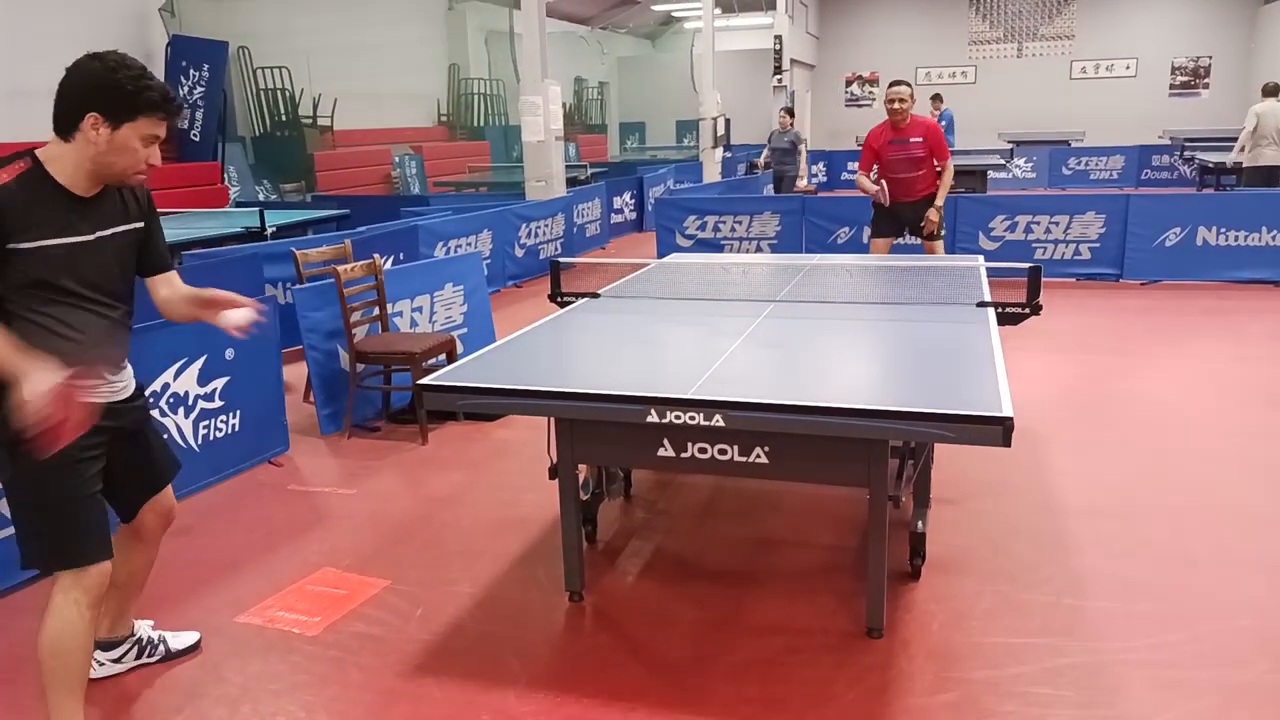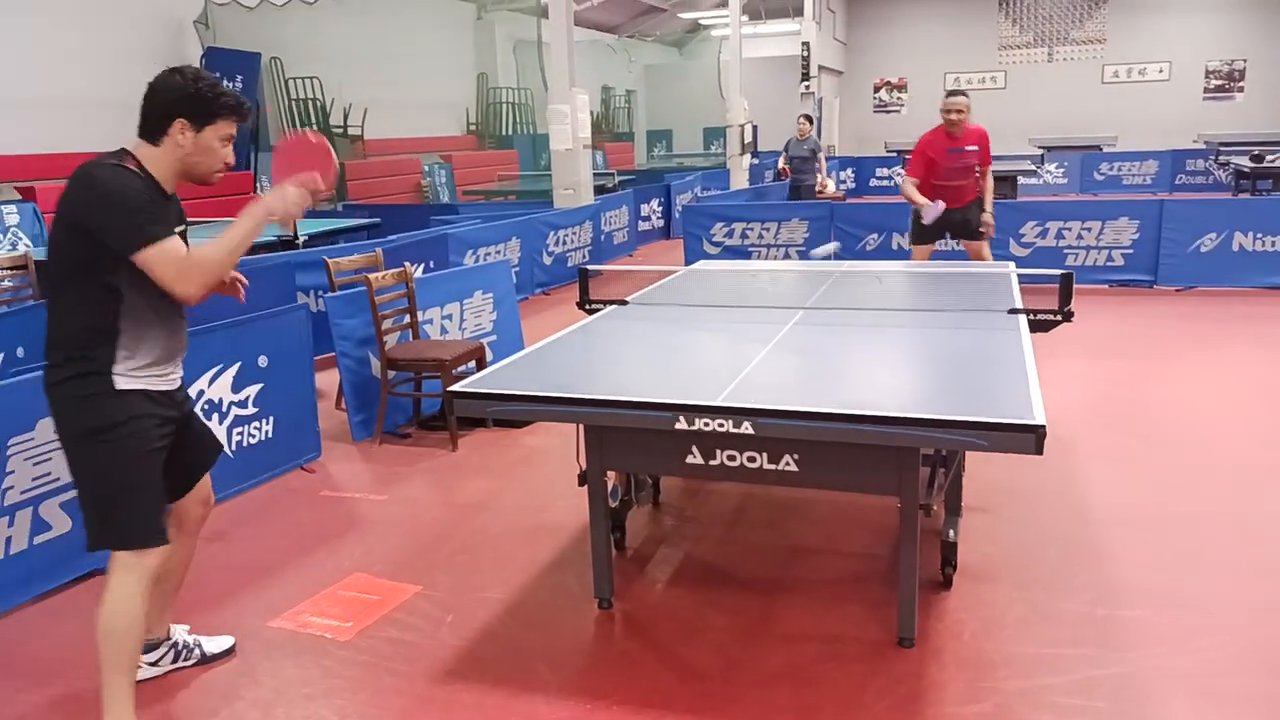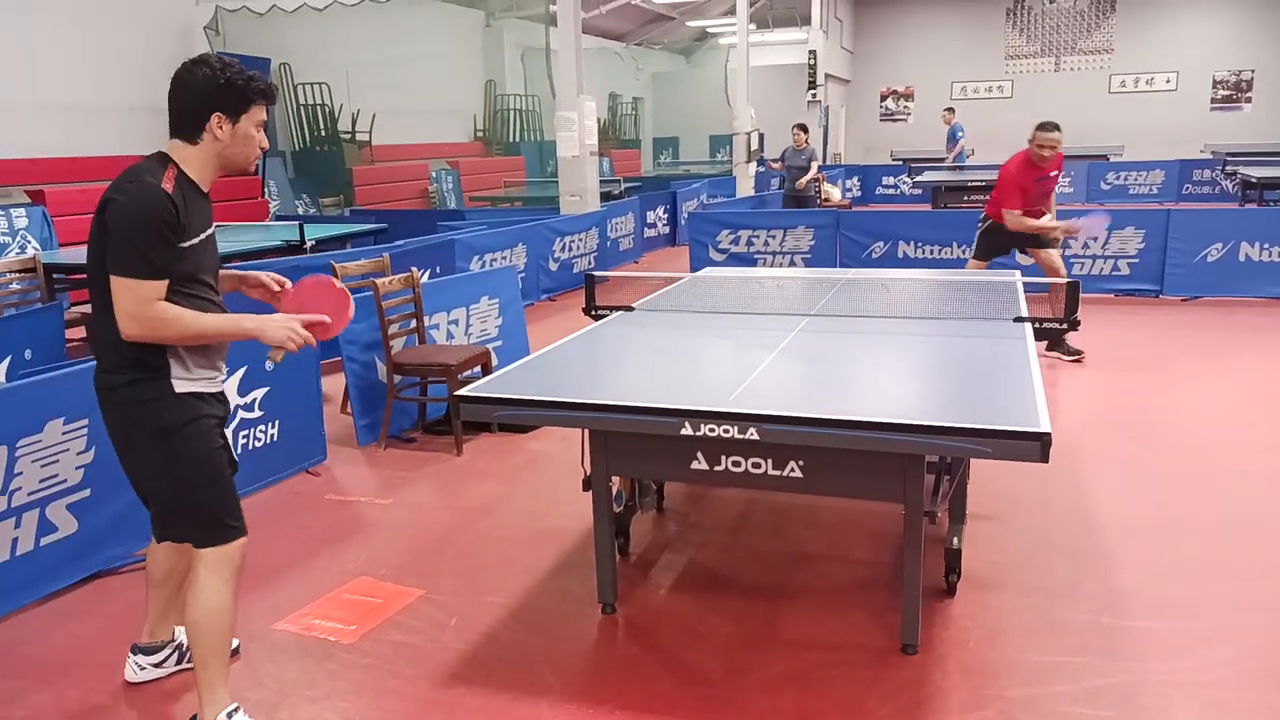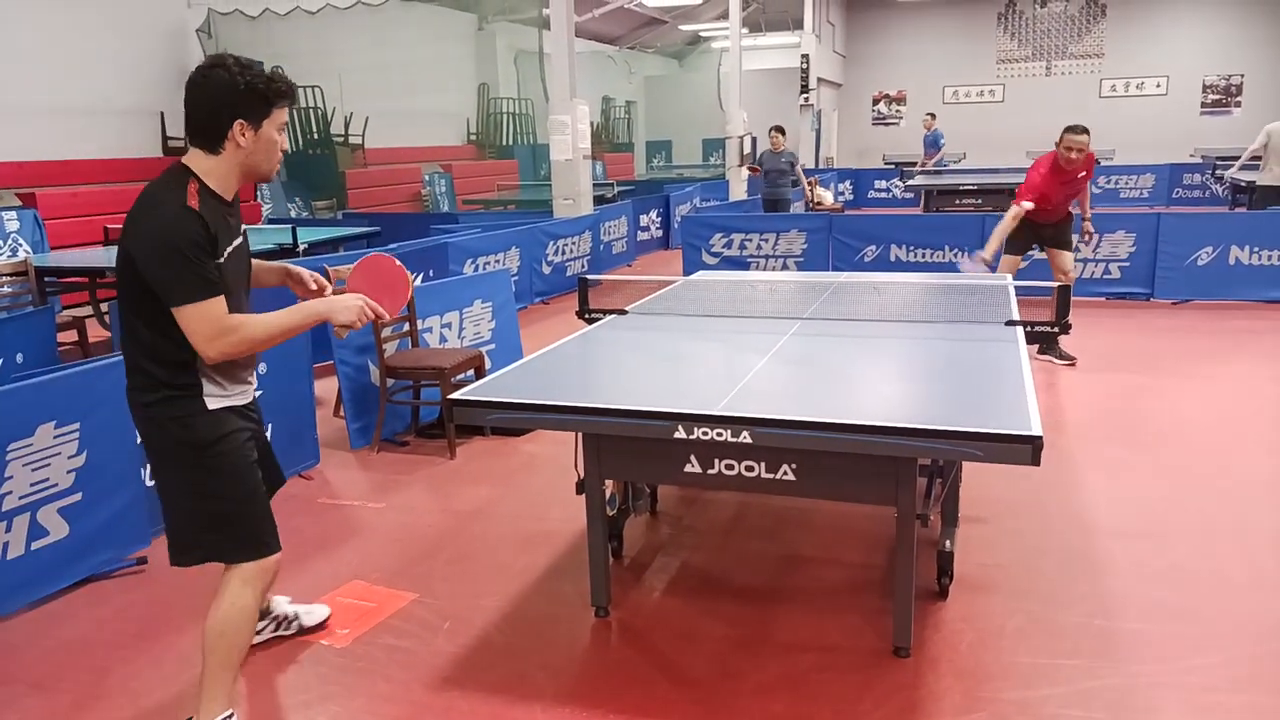
dt=0.4s
person 1, frame 1
left shoulder: (130, 201)
left elbow: (167, 294)
left wrist: (214, 303)
left hip: (115, 396)
left knee: (155, 513)
right knee: (84, 574)
left ankle: (113, 641)
person 1, frame 2
left shoulder: (161, 195)
right shoulder: (107, 185)
left elbow: (185, 282)
right elbow: (184, 280)
left wrist: (218, 274)
right wrist: (265, 210)
left hip: (155, 384)
right hip: (105, 395)
left knee: (191, 504)
right knee: (139, 557)
left ankle: (153, 643)
person 1, frame 3
left shoulder: (188, 189)
right shoulder: (145, 198)
right elbow: (138, 318)
left wrist: (241, 280)
right wrist: (256, 327)
left hip: (184, 389)
right hip: (156, 397)
left knee: (186, 522)
right knee: (221, 546)
left ankle: (154, 646)
person 1, frame 4
left shoulder: (213, 196)
right shoulder: (172, 218)
right elbow: (216, 339)
left wrist: (282, 273)
right wrist: (323, 311)
left hip: (221, 401)
right hip: (189, 412)
left knee: (254, 509)
right knee: (253, 558)
left ankle: (259, 615)
person 2, frame 1
left shoulder: (929, 128)
right shoulder: (875, 135)
left elbow: (947, 169)
right elbow: (861, 176)
left wrist: (937, 206)
right wrist: (872, 189)
left hip: (925, 202)
right hip: (888, 204)
person 2, frame 2
left shoulder: (980, 135)
right shoulder: (927, 142)
left elbow: (986, 174)
right elbow: (907, 185)
left wrist: (988, 209)
right wrist: (921, 202)
left hip: (967, 206)
left knee: (984, 261)
person 2, frame 3
left shoulder: (1057, 160)
right shoulder: (1013, 170)
right elbow: (1013, 222)
left wrist: (1052, 221)
right wrist: (1056, 225)
left hip: (1036, 222)
right hip: (999, 224)
left knee: (1059, 274)
left ankle: (1056, 341)
person 2, frame 4
left shoulder: (1088, 161)
right shoulder: (1041, 172)
right elbow: (1013, 215)
left wrist: (1086, 217)
right wrist: (989, 251)
left hip: (1059, 221)
right hip: (1027, 221)
left knee: (1066, 276)
left ankle: (1049, 343)
